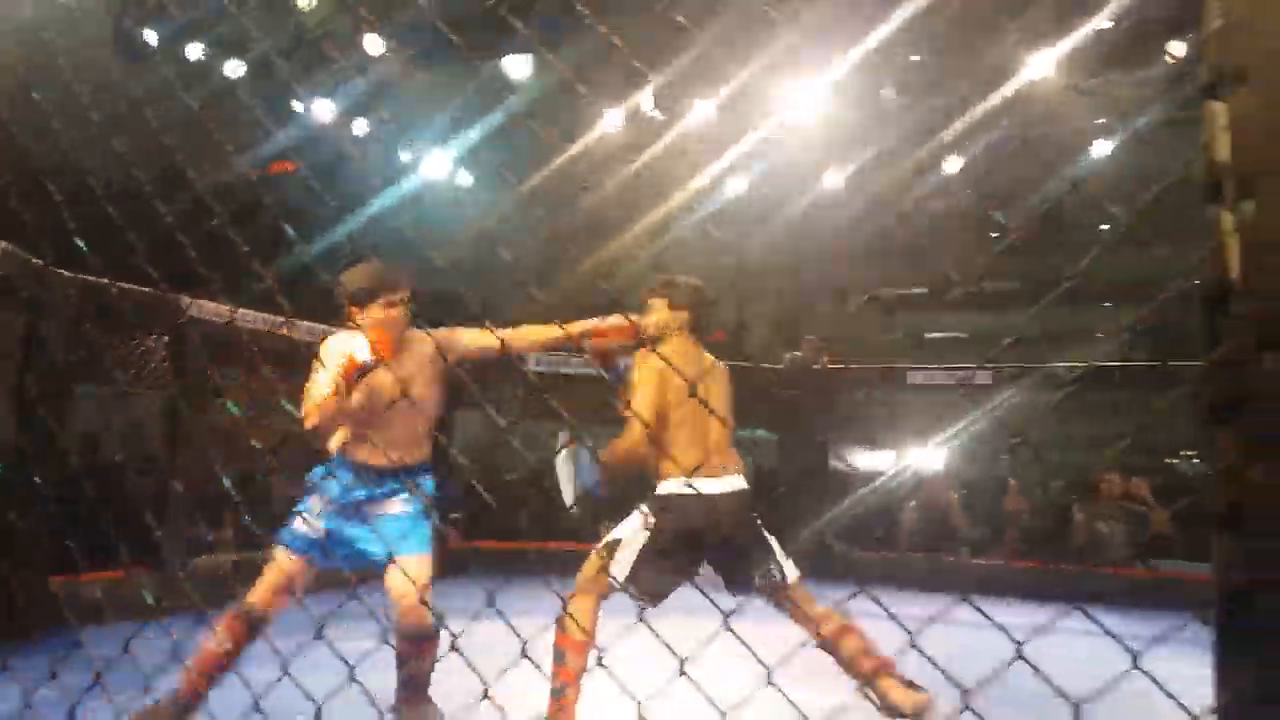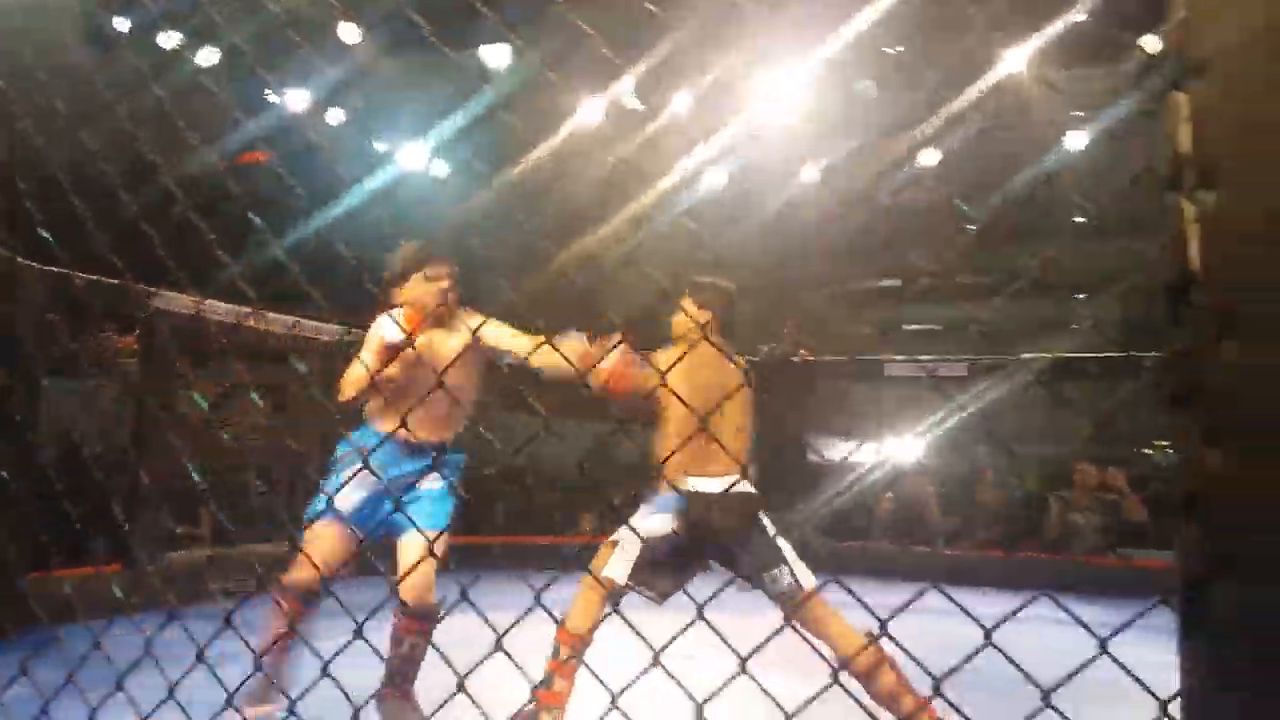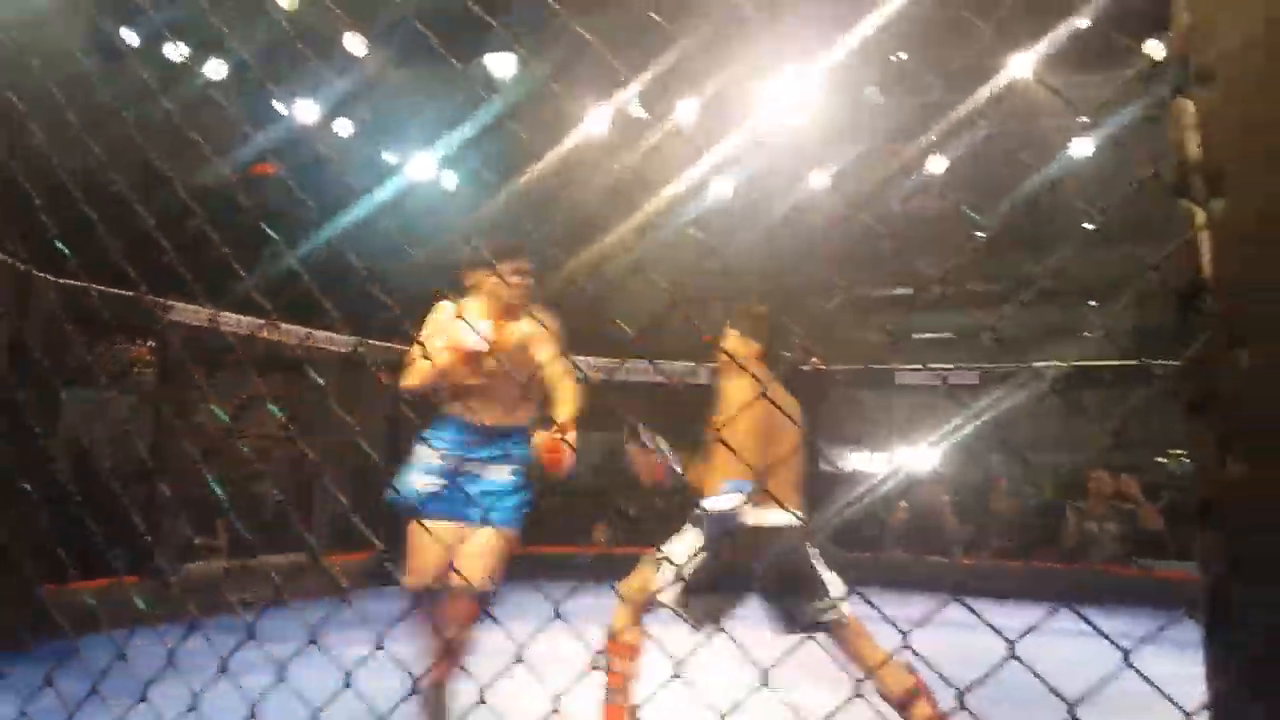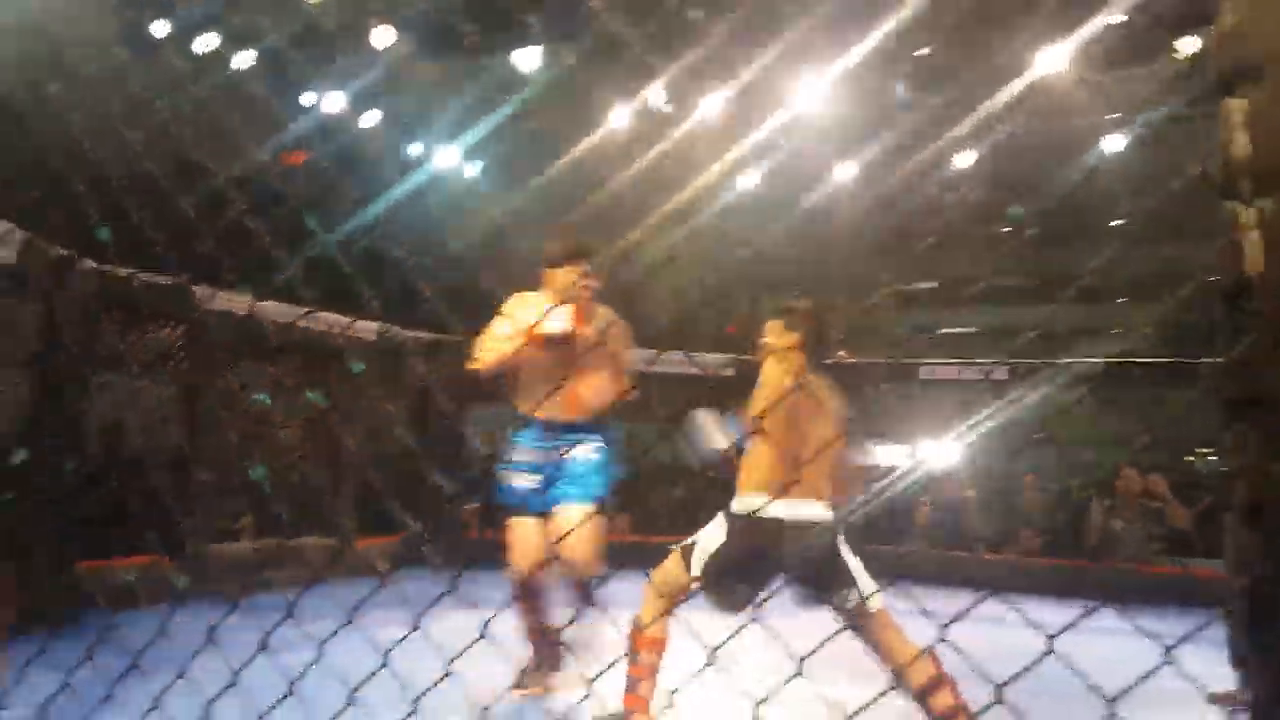
dt=0.1s
person 1, frame 1
left shoulder: (431, 343)
right shoulder: (338, 348)
left elbow: (511, 341)
right elbow: (313, 420)
left wrist: (581, 329)
right wrist: (348, 375)
left hip: (403, 489)
right hip: (343, 481)
left knee: (410, 606)
right knee: (267, 594)
person 1, frame 2
left shoulder: (473, 328)
right shoulder: (386, 327)
left elbow: (539, 352)
right elbow: (348, 393)
left wrist: (595, 358)
right wrist: (379, 357)
left hip: (432, 468)
right hip: (371, 455)
left knee: (418, 592)
right knee: (311, 570)
right ankle: (272, 667)
person 1, frame 3
left shoulder: (538, 324)
right shoulder: (449, 314)
left elbow: (563, 384)
right elbow: (412, 381)
left wrist: (564, 432)
right wrist: (459, 355)
left hip: (505, 453)
right hip: (448, 444)
left knee: (474, 579)
right knee: (426, 575)
left ankle: (438, 678)
right ankle: (438, 656)
person 1, frame 4
left shoulder: (604, 318)
right shoulder: (520, 308)
left elbow: (625, 378)
right elbow: (479, 360)
left wrist: (607, 388)
right wrist: (533, 335)
left hip: (585, 440)
right hip: (531, 438)
left knee: (575, 550)
right knee: (524, 566)
right ankle: (544, 654)
person 2, frame 1
left shoulder: (652, 360)
right shoulder: (717, 368)
left elbow: (638, 441)
left wrist: (597, 464)
left hip: (680, 504)
right hip: (731, 499)
left knee: (584, 593)
right knee: (801, 605)
person 2, frame 2
left shoulder: (683, 354)
right shoulder: (735, 367)
left elbow: (685, 417)
left wrist: (671, 490)
left hip: (692, 501)
right hip: (737, 503)
left knee: (595, 589)
right knee: (816, 613)
person 2, frame 3
left shoulder: (738, 379)
right shoulder: (786, 402)
left elbow: (746, 430)
left wrist: (733, 493)
left hip: (730, 528)
right hip: (784, 536)
left knee: (631, 599)
right knee: (856, 639)
person 2, frame 4
left shoulder: (781, 367)
right shoulder: (832, 398)
right elbow: (842, 486)
left hip: (752, 522)
right hip: (814, 528)
left knee: (659, 592)
right knee: (880, 628)
